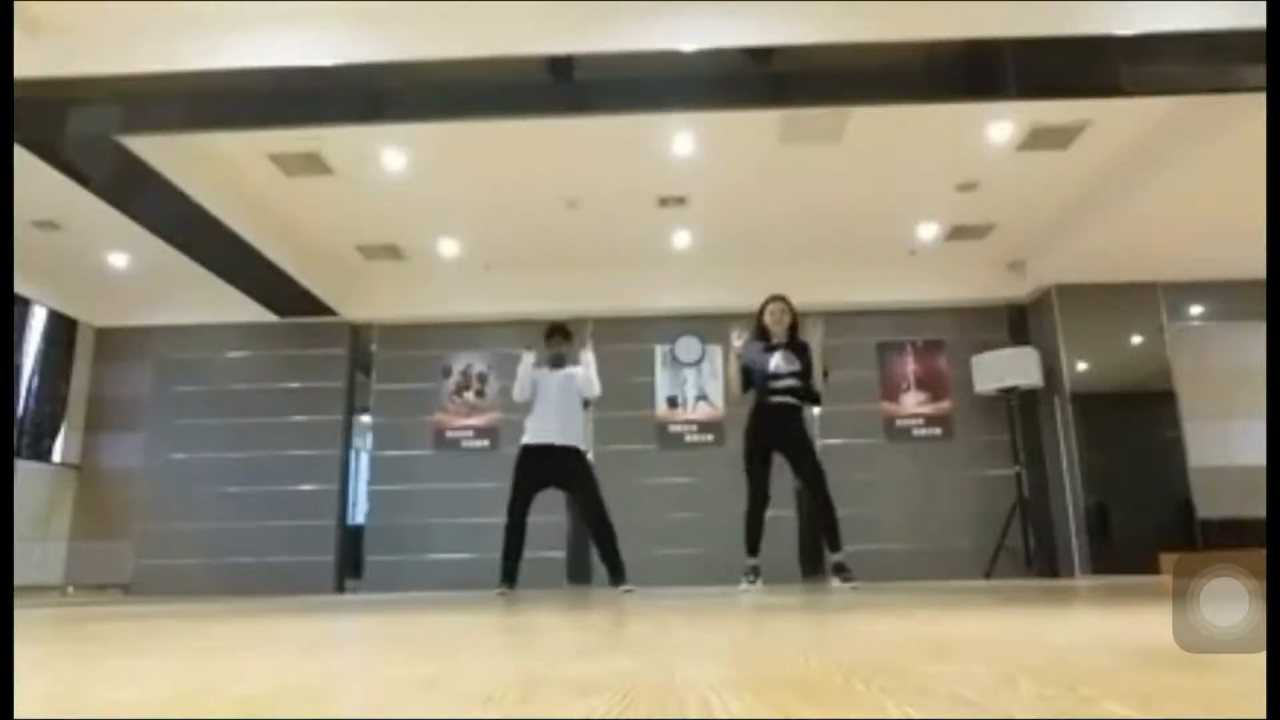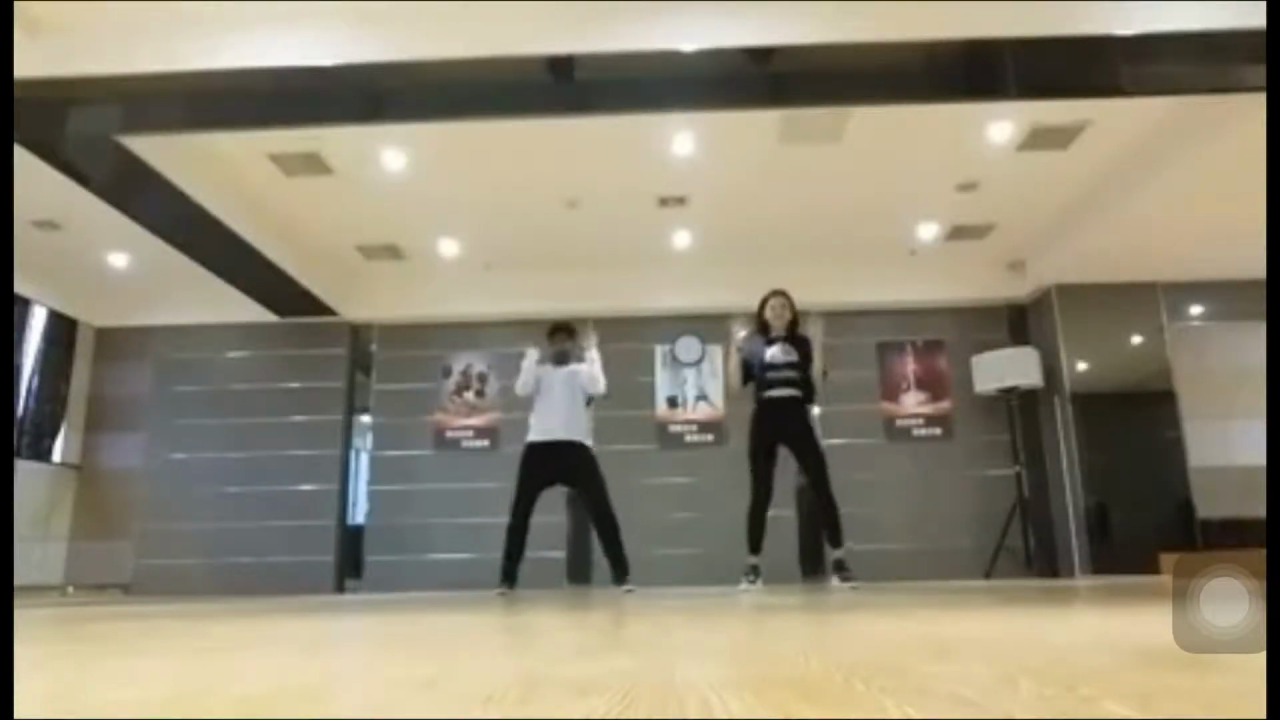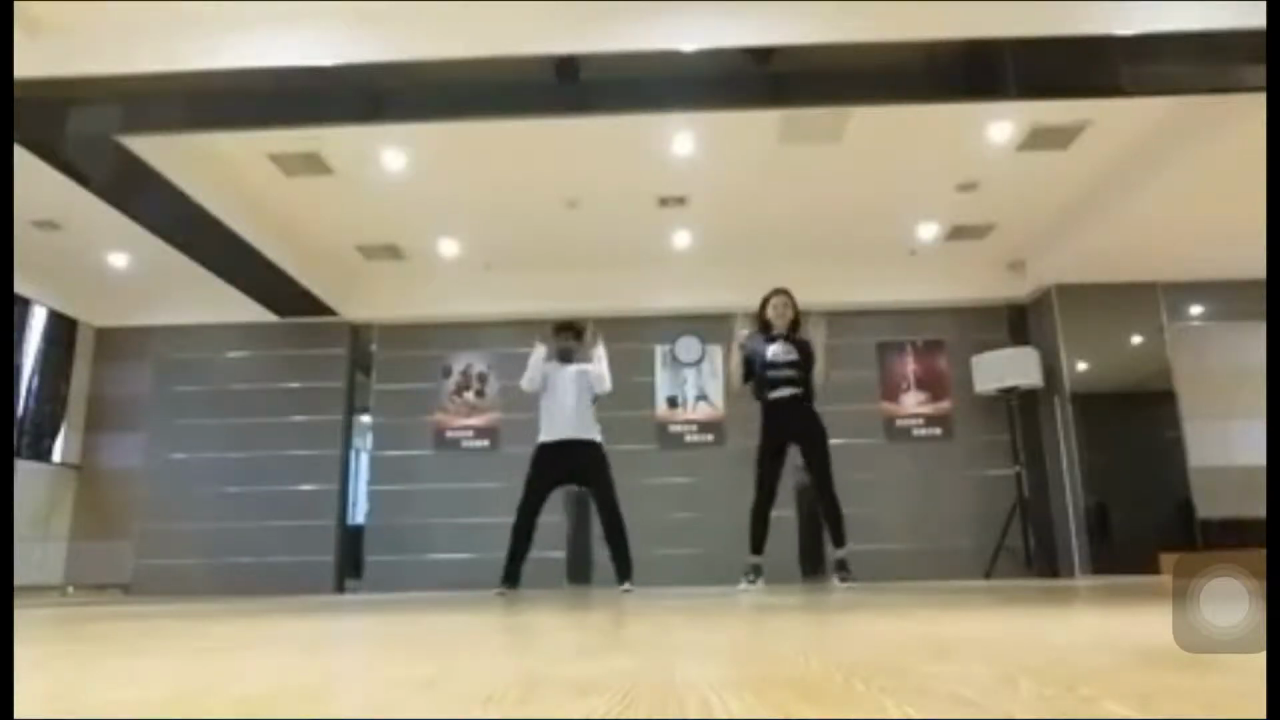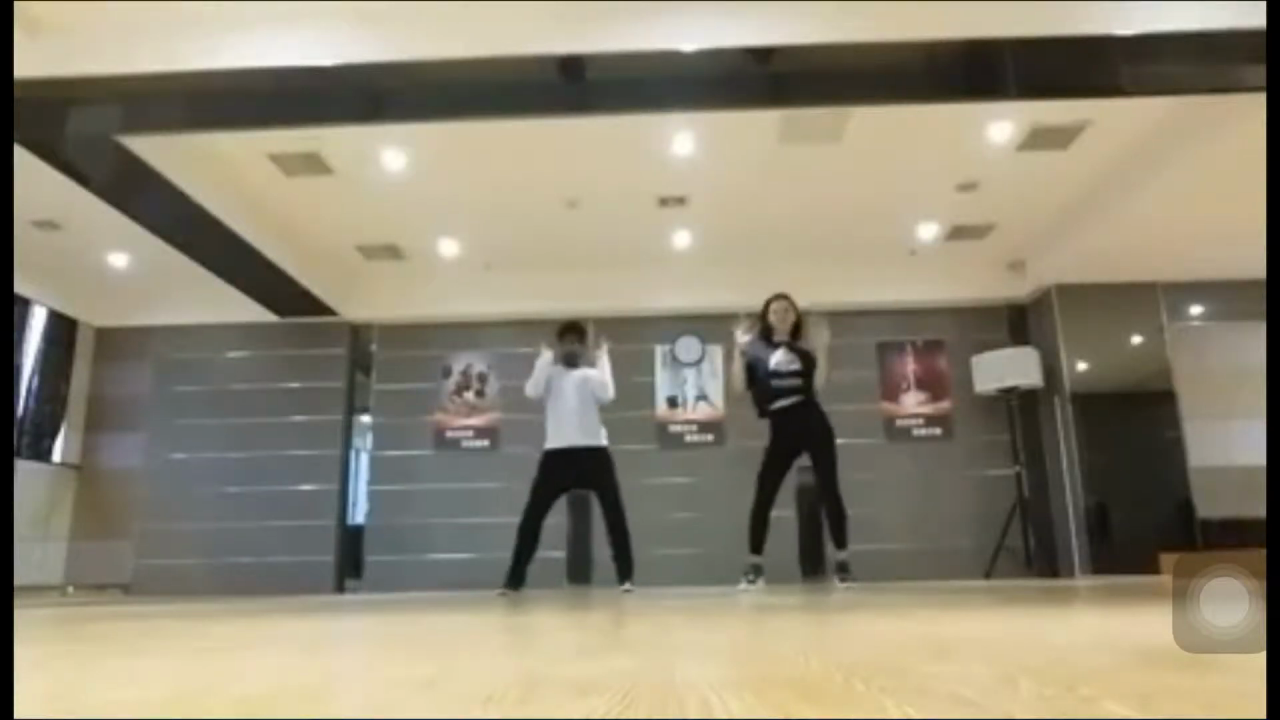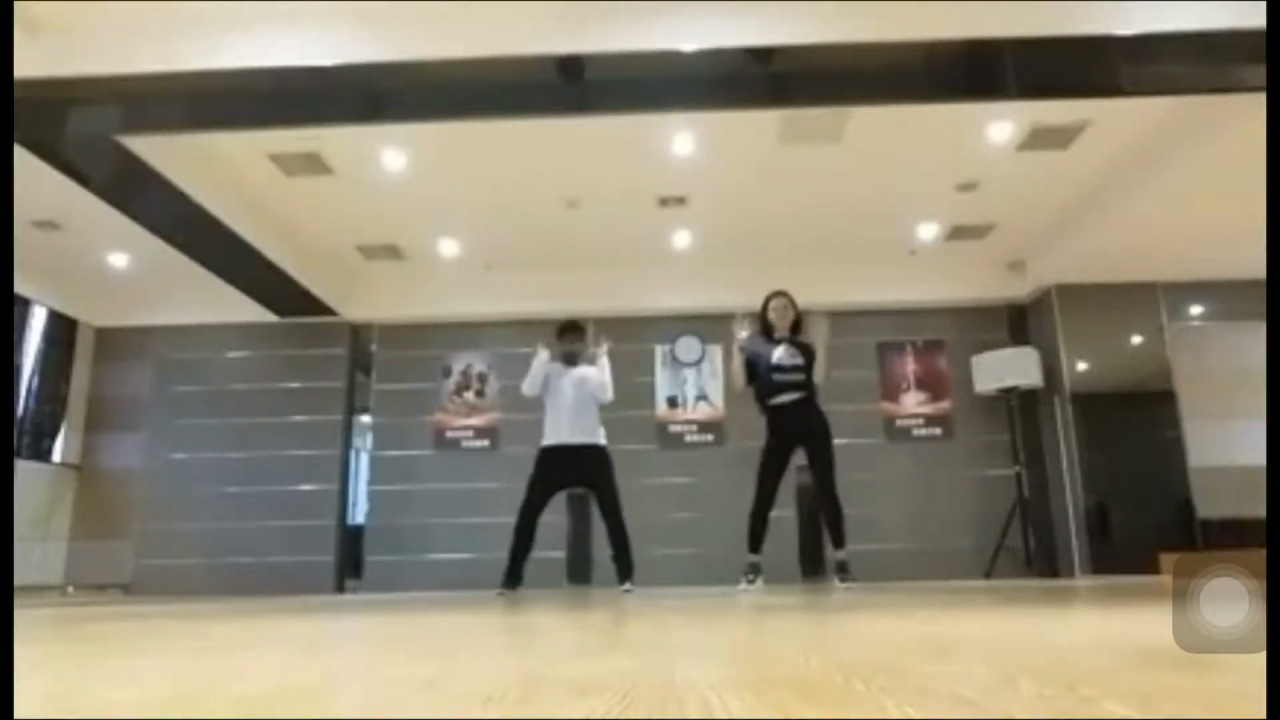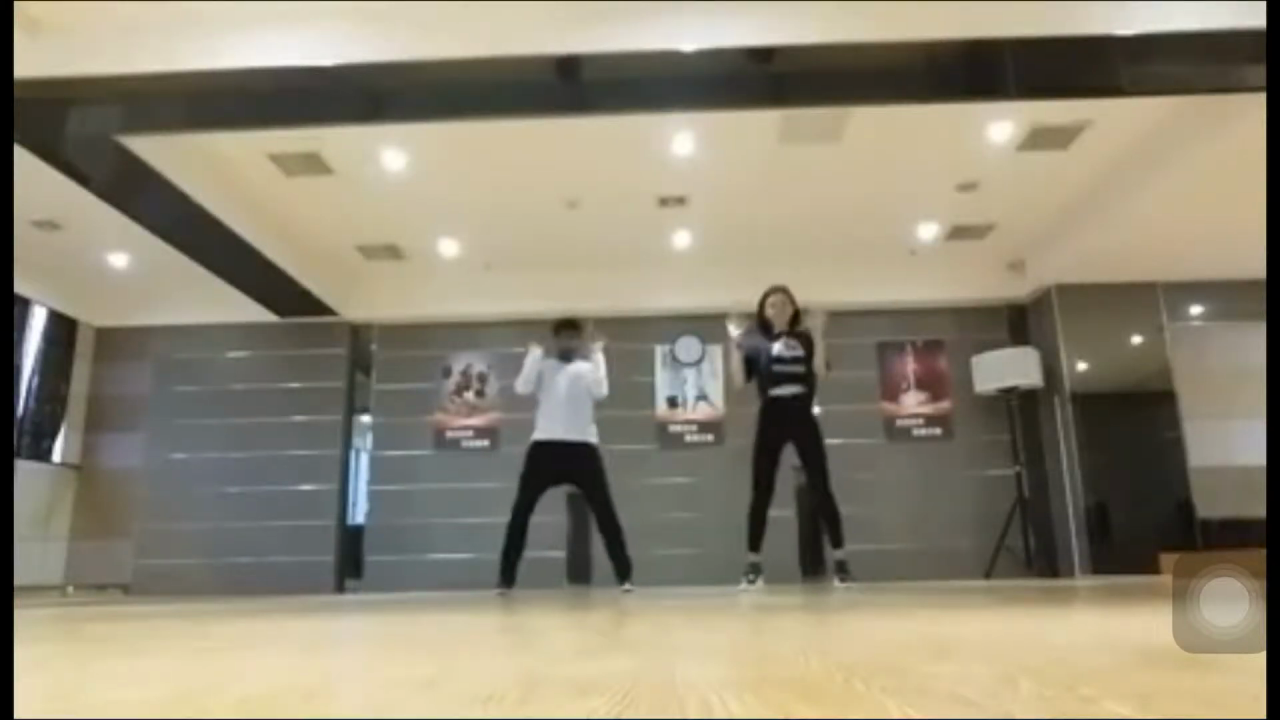
dt=0.1s
person 1, frame 1
left shoulder: (802, 350)
right shoulder: (753, 351)
left elbow: (818, 388)
right elbow: (737, 390)
right wrist: (734, 355)
left hip: (793, 426)
right hip: (761, 426)
left knee: (819, 491)
right knee: (758, 497)
left ankle: (837, 563)
right ankle: (752, 567)
person 1, frame 2
left shoulder: (801, 343)
right shoulder: (753, 346)
left elbow: (817, 380)
right elbow: (736, 384)
left hip: (797, 419)
right hip: (765, 421)
left knee: (820, 488)
right knee: (760, 494)
left ankle: (838, 561)
right ankle: (753, 566)
person 1, frame 3
left shoulder: (802, 345)
right shoulder: (754, 343)
left elbow: (817, 381)
right elbow: (737, 382)
right wrist: (737, 346)
left hip: (805, 418)
right hip: (773, 421)
left knee: (824, 488)
right knee: (764, 494)
left ankle: (840, 561)
right ankle: (754, 566)
person 1, frame 4
left shoulder: (804, 351)
right shoulder: (756, 349)
left elbow: (817, 385)
right elbow: (739, 386)
left wrist: (822, 352)
right wrist: (739, 352)
left hip: (813, 425)
right hip: (782, 430)
left knee: (829, 492)
right knee: (764, 496)
left ankle: (841, 562)
right ankle: (754, 566)
person 1, frame 5
left shoulder: (804, 347)
right shoulder: (756, 346)
left elbow: (817, 381)
right elbow: (740, 384)
right wrist: (738, 347)
left hip: (811, 423)
right hip: (778, 427)
left knee: (826, 491)
right knee: (763, 495)
left ankle: (841, 562)
right ankle: (753, 565)
person 1, frame 6
left shoulder: (805, 338)
right shoulder: (755, 341)
left elbow: (820, 372)
right elbow: (740, 380)
left wrist: (818, 335)
right wrist: (735, 344)
left hip: (803, 418)
right hip: (771, 419)
left knee: (821, 489)
right knee: (761, 492)
left ankle: (840, 562)
right ankle: (753, 565)
person 2, frame 1
left shoulder: (579, 374)
right shoulder: (536, 375)
left elbow: (592, 393)
right elbow: (520, 395)
left wrist: (587, 359)
right wrist: (527, 360)
left hip: (570, 452)
right hip: (533, 451)
left knee: (596, 514)
right knee: (516, 513)
left ankle: (618, 576)
right ankle: (507, 578)
person 2, frame 2
left shoulder: (583, 370)
right shoulder: (539, 371)
left elbow: (597, 389)
right elbow: (522, 389)
left wrist: (592, 354)
right wrist: (532, 356)
left hip: (575, 448)
right hip: (539, 447)
left knee: (601, 510)
right knee: (520, 512)
left ankle: (622, 575)
right ankle: (508, 577)
person 2, frame 3
left shoulder: (588, 370)
right shoulder: (545, 369)
left elbow: (604, 387)
right elbow: (528, 385)
left wrist: (599, 353)
right wrist: (539, 353)
left hip: (586, 447)
right hip: (550, 447)
left knee: (610, 510)
right knee: (527, 511)
left ankle: (624, 575)
right ankle: (510, 577)
person 2, frame 4
left shoulder: (593, 374)
right shoulder: (550, 373)
left elbow: (606, 396)
right elbow: (532, 392)
left wrist: (602, 360)
right wrist: (545, 359)
left hip: (594, 452)
right hip: (557, 453)
left knee: (614, 513)
right knee: (532, 515)
left ankle: (625, 576)
right ankle: (514, 578)
person 2, frame 5
left shoulder: (592, 373)
right shoulder: (548, 371)
left elbow: (605, 397)
right elbow: (529, 390)
left wrist: (602, 360)
right wrist: (541, 357)
left hip: (592, 451)
right hip: (554, 450)
left knee: (612, 513)
right knee: (528, 513)
left ankle: (625, 576)
right ankle: (512, 578)
person 2, frame 6
left shoulder: (588, 369)
right shoulder: (542, 367)
left elbow: (600, 393)
right elbow: (522, 389)
left wrist: (596, 355)
right wrist: (534, 354)
left hip: (581, 447)
right hip: (544, 447)
left knee: (605, 511)
right knee: (521, 510)
left ankle: (624, 575)
right ankle: (506, 577)
